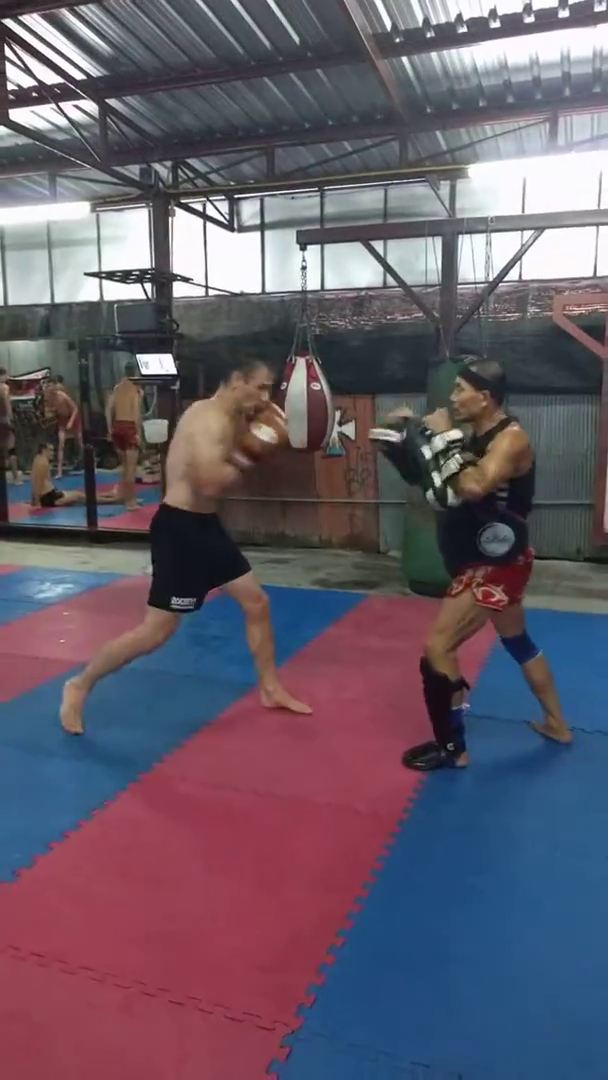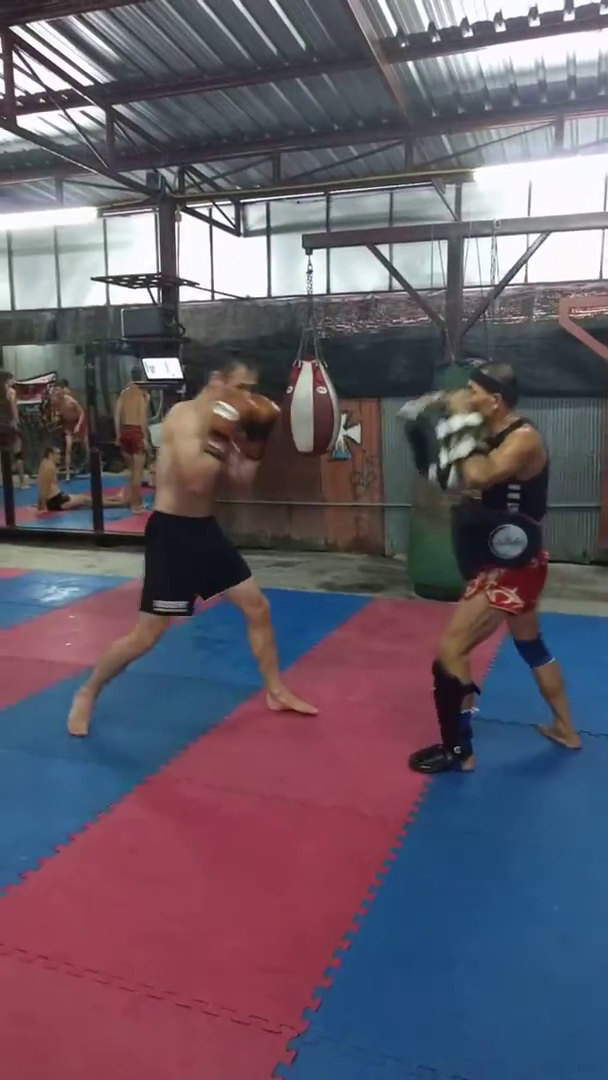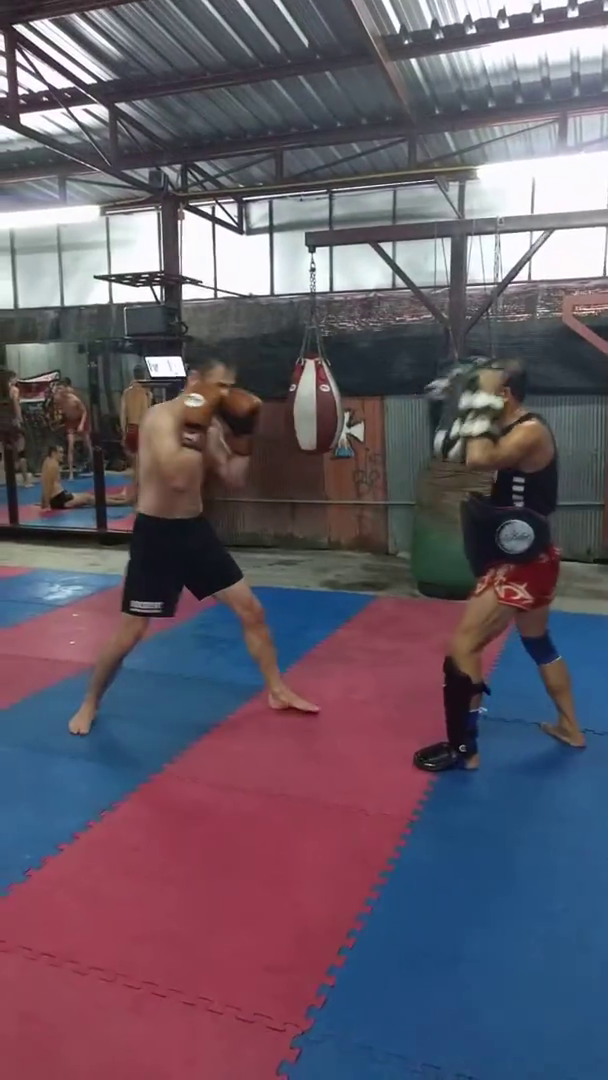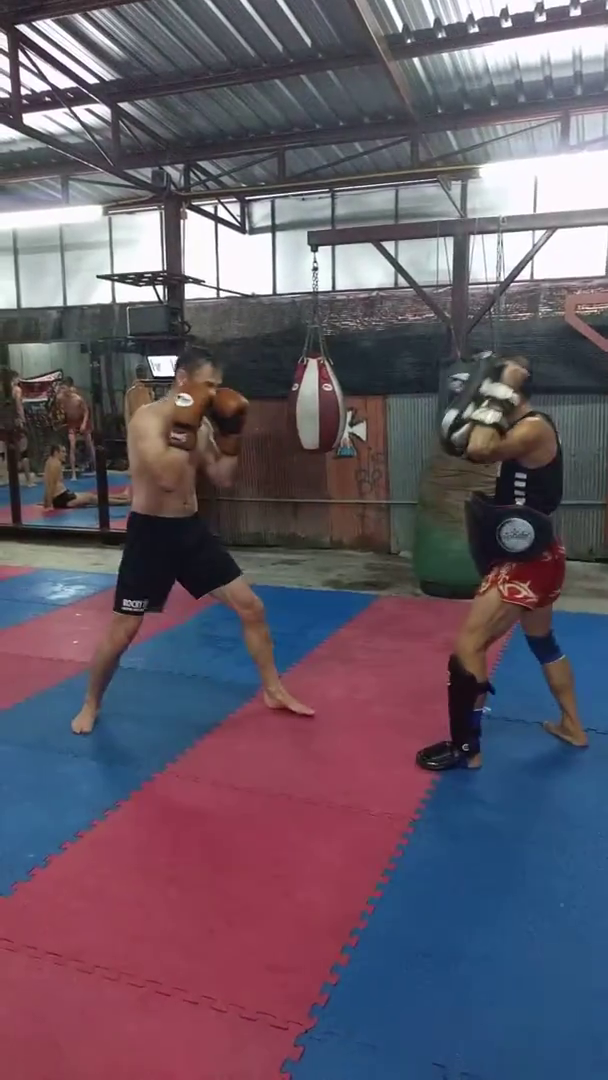
dt=0.1s
person 1, frame 1
left shoulder: (511, 438)
right shoulder: (482, 435)
left elbow: (473, 488)
right elbow: (442, 476)
left wrist: (447, 437)
left hip: (495, 562)
right hip: (499, 558)
left knee: (437, 647)
right knee: (518, 641)
left ankle: (451, 748)
right ankle: (556, 724)
person 1, frame 2
left shoulder: (522, 439)
right shoulder: (497, 436)
left elbow: (475, 478)
right elbow: (454, 473)
left wrist: (461, 421)
right wrist: (452, 425)
left hip: (509, 565)
right hip: (512, 561)
left knee: (450, 650)
right knee: (531, 645)
left ankle: (458, 751)
right ankle: (565, 728)
person 1, frame 3
left shoulder: (530, 432)
right shoulder: (513, 429)
left elbow: (477, 459)
right elbow: (458, 449)
left wrist: (484, 399)
left hip: (522, 561)
right hip: (531, 556)
left knee: (462, 647)
right knee: (539, 642)
left ankle: (463, 750)
right ankle: (570, 728)
person 1, frame 4
left shoulder: (534, 428)
right shoulder: (519, 425)
left elbow: (481, 449)
right elbow: (461, 440)
left wrist: (498, 391)
right wrist: (483, 391)
left hip: (525, 559)
right hip: (536, 554)
left knee: (468, 646)
right knee: (543, 642)
left ankle: (466, 748)
right ankle: (572, 726)
person 2, frame 1
left shoulder: (226, 415)
right shoulder: (209, 417)
left elbow: (219, 477)
right elbow: (210, 485)
right wrist: (247, 456)
left hip: (205, 524)
right hip: (177, 527)
left knee: (257, 601)
right knee: (158, 631)
left ankle: (270, 689)
right ankle: (79, 686)
person 2, frame 2
left shoulder: (223, 419)
right shoulder: (184, 415)
left elbow: (242, 479)
right elbow: (196, 482)
left wrist: (255, 439)
right wrist: (220, 434)
left hip: (203, 528)
right hip: (172, 532)
left knee: (258, 606)
right knee: (148, 633)
left ankle: (276, 691)
right ankle: (88, 694)
person 2, frame 3
left shoulder: (210, 423)
right shoulder: (160, 417)
left elbow: (235, 480)
right elbow: (177, 479)
left wrist: (241, 434)
right wrist: (195, 427)
left hip: (196, 530)
right hip: (156, 534)
left knee: (251, 609)
right knee: (129, 634)
left ankle: (277, 691)
right ankle: (90, 704)
person 2, frame 4
left shoulder: (200, 422)
right shoulder: (147, 418)
left elbow: (223, 479)
right elbow: (167, 479)
left wrist: (231, 434)
right wrist: (184, 427)
left hip: (192, 529)
right hip: (150, 533)
left knee: (251, 606)
right knee: (122, 633)
left ankle: (273, 690)
right ankle: (91, 704)
